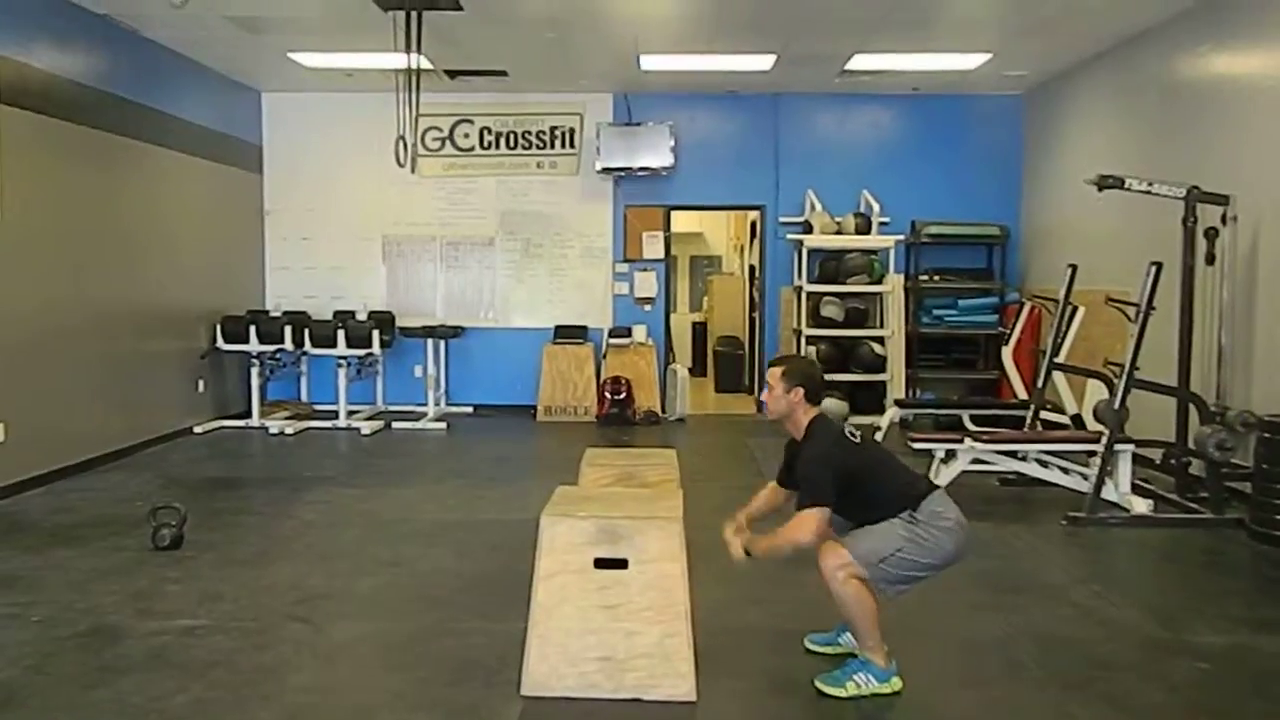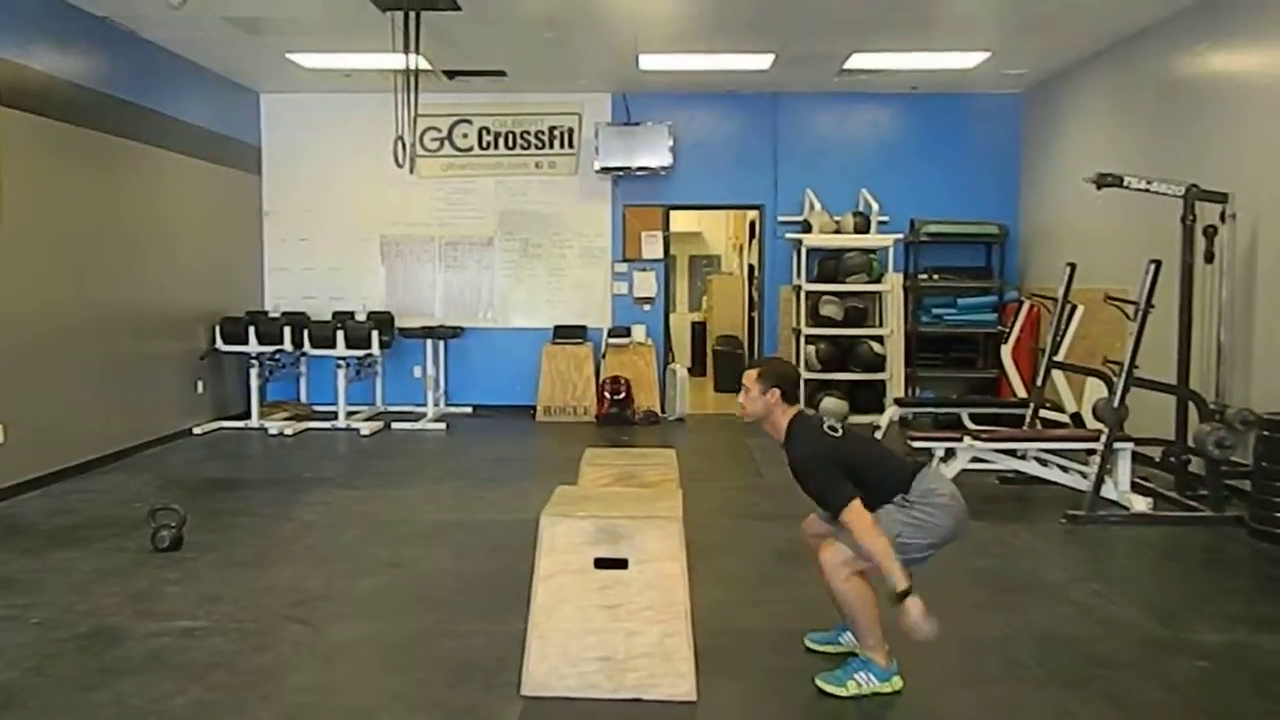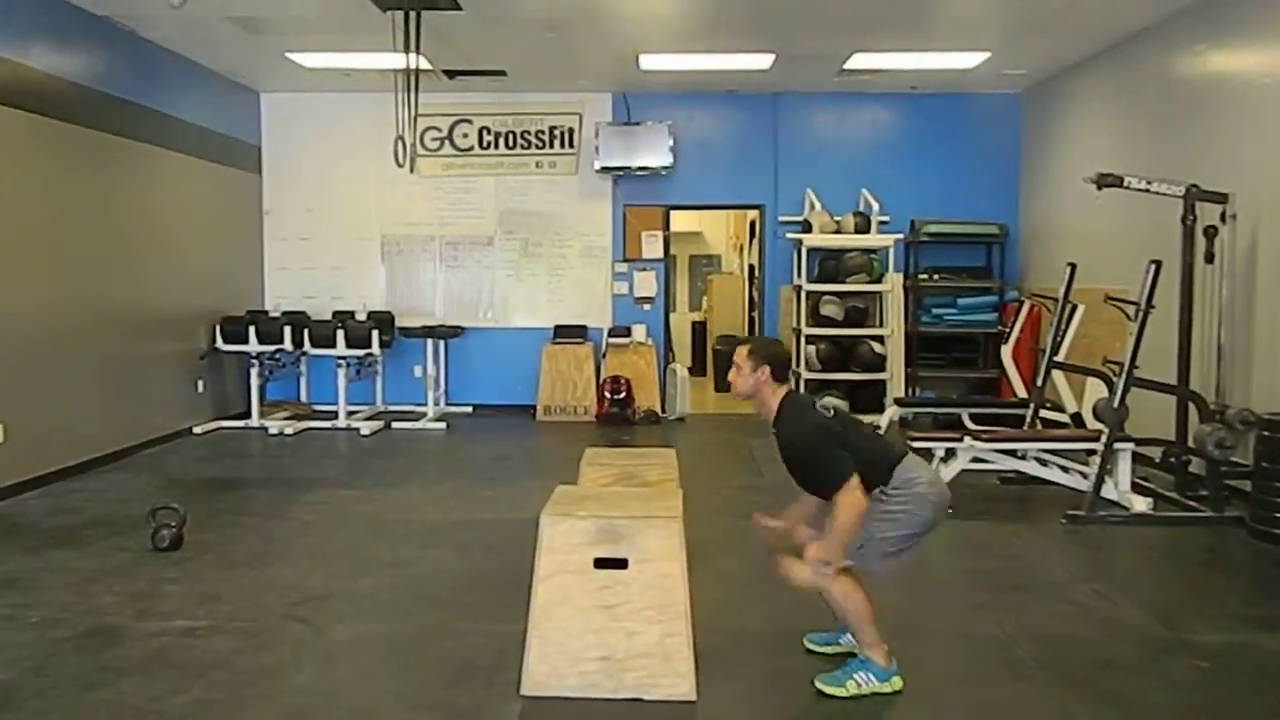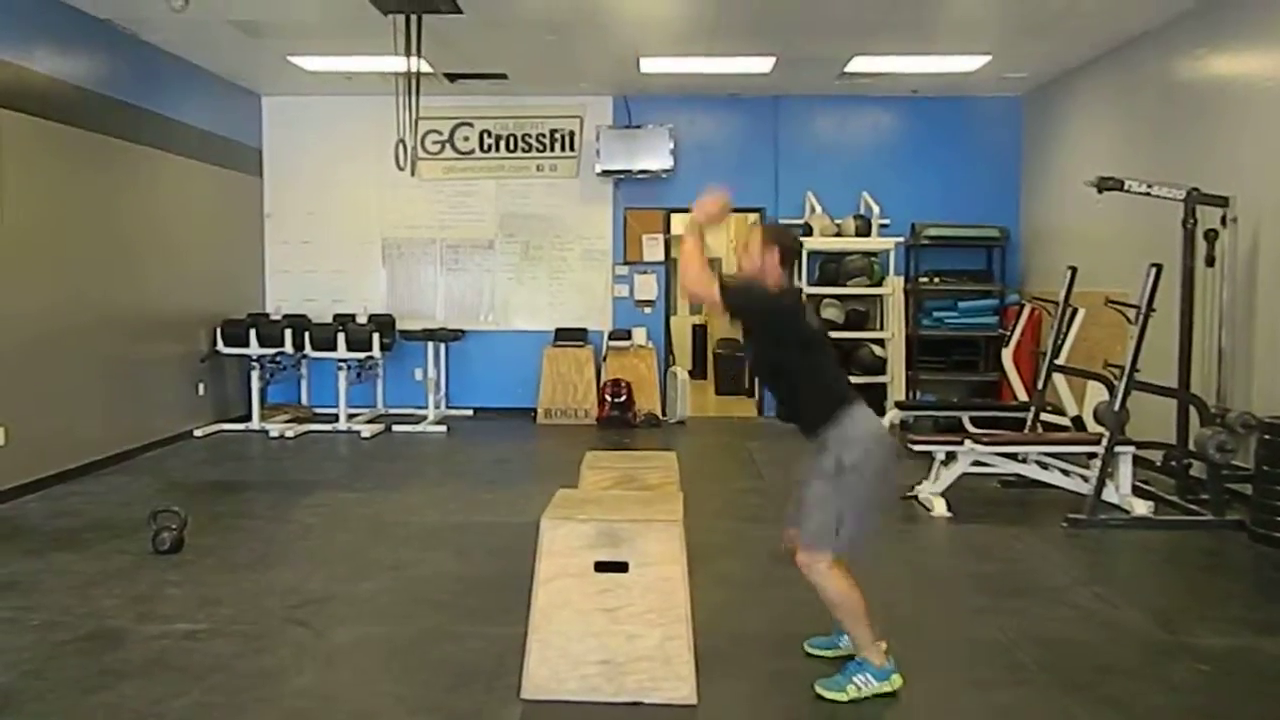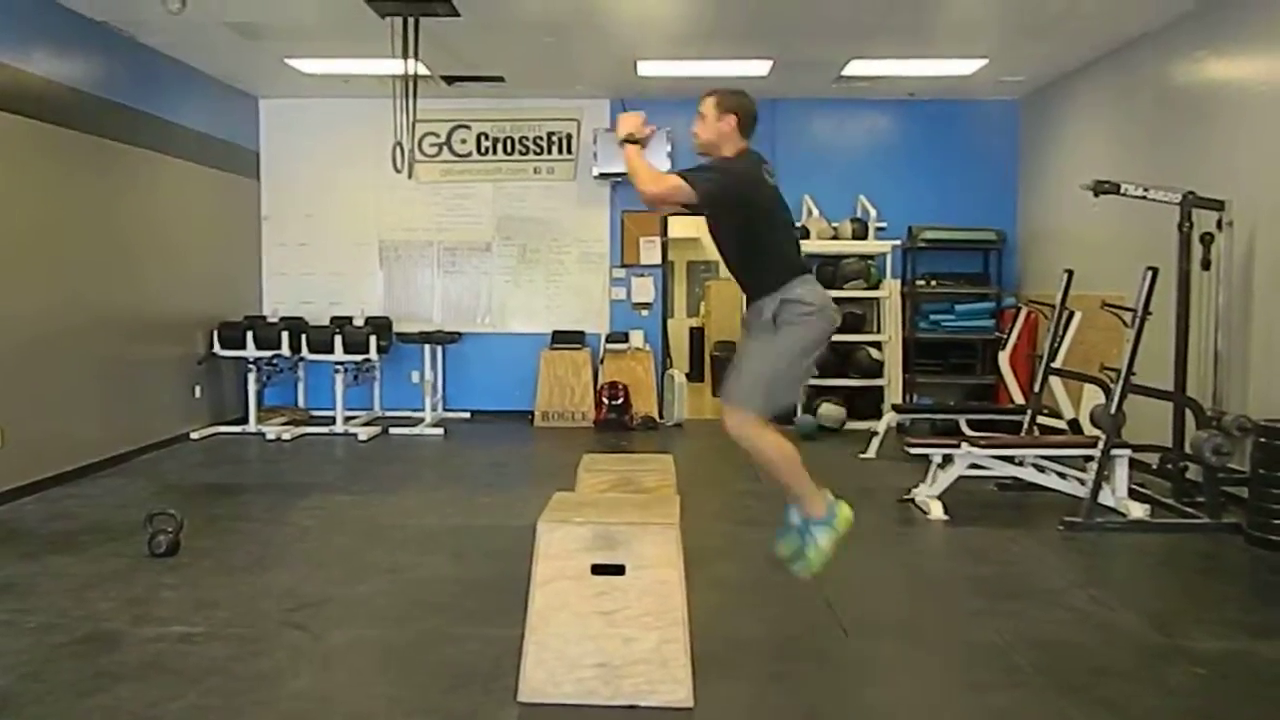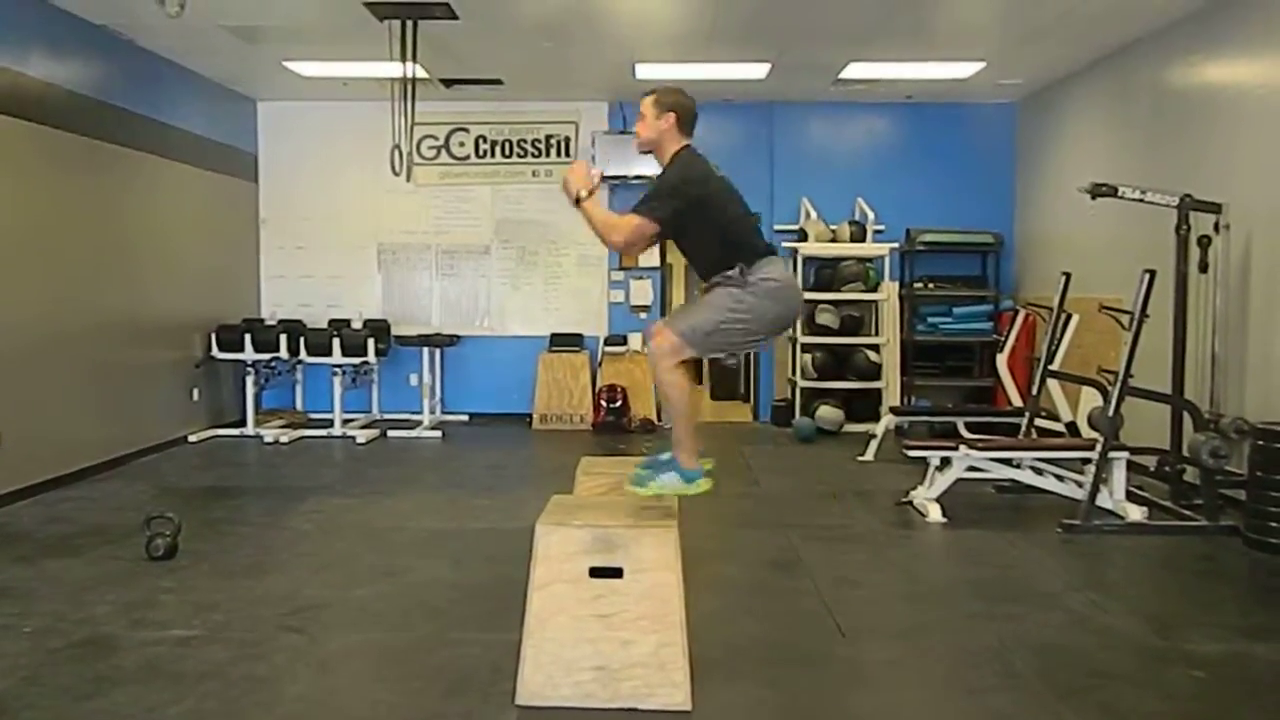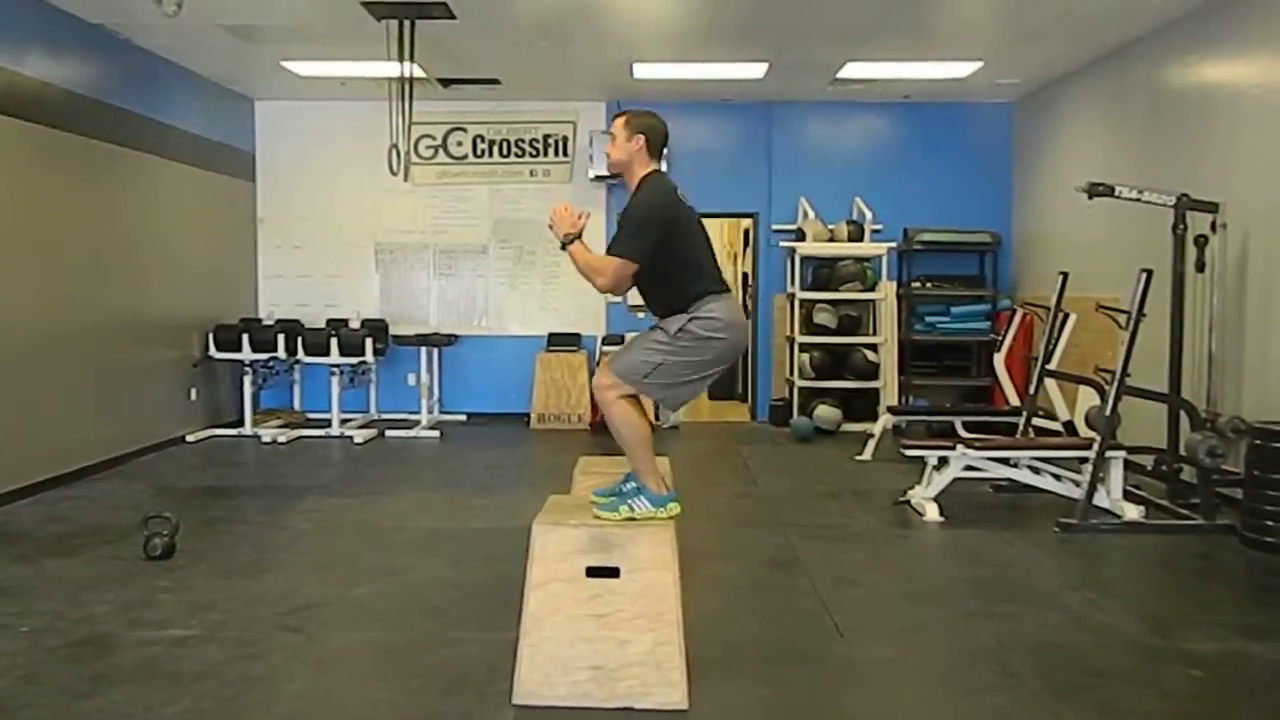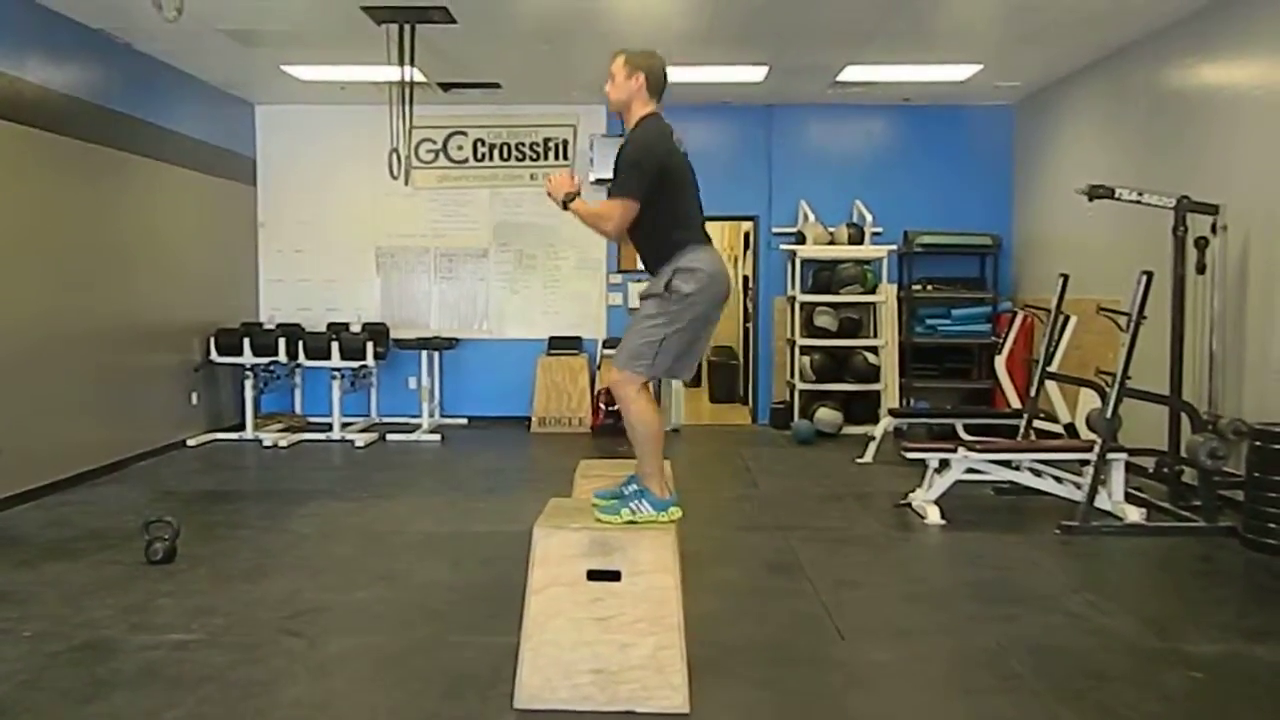
dt=0.2s
person 1, frame 1
left shoulder: (821, 453)
right shoulder: (809, 439)
left elbow: (805, 534)
right elbow: (781, 489)
left wrist: (750, 548)
right wrist: (743, 518)
left hip: (936, 527)
right hip: (912, 513)
left knee: (835, 562)
right knee: (823, 531)
left ankle: (878, 666)
right ankle: (858, 630)
person 1, frame 2
left shoulder: (807, 452)
right shoulder: (803, 430)
left elbow: (860, 521)
left wrist: (904, 594)
left hip: (932, 504)
right hip: (913, 494)
left knee: (837, 558)
right knee: (815, 530)
left ankle: (879, 665)
right ankle: (856, 631)
person 1, frame 3
left shoulder: (799, 431)
right shoulder: (793, 416)
left elbow: (853, 500)
right elbow: (821, 485)
left wrist: (817, 563)
right wrist: (791, 522)
left hip: (912, 493)
right hip: (895, 486)
left knee: (825, 562)
right knee: (803, 537)
left ankle: (875, 662)
right ankle: (857, 631)
person 1, frame 4
left shoulder: (774, 308)
right shoulder: (774, 304)
left elbow: (695, 291)
right elbow: (710, 288)
left wrist: (694, 232)
right wrist: (701, 230)
left hip: (853, 442)
right hip: (840, 438)
left knee: (814, 558)
right knee: (800, 538)
left ankle: (876, 666)
right ankle: (857, 636)
person 1, frame 5
left shoulder: (733, 175)
right shoulder: (739, 171)
left elbow: (653, 189)
right elbow: (669, 193)
left wrist: (629, 140)
right wrist: (641, 143)
left hip: (794, 309)
right hip: (778, 307)
left knee: (740, 420)
right knee: (742, 414)
left ankle: (819, 509)
right ankle: (801, 504)
person 1, frame 6
left shoulder: (680, 178)
right shoulder: (685, 172)
left elbow: (622, 238)
right elbow: (638, 236)
left wrist: (583, 197)
right wrist: (595, 199)
left hip: (764, 285)
right hip: (747, 281)
left knee: (665, 348)
right knee: (667, 345)
left ankle: (686, 465)
right ankle: (684, 455)
person 1, frame 7
left shoulder: (648, 205)
right shoulder: (656, 198)
left elbow: (607, 280)
right elbow: (622, 281)
left wrist: (569, 241)
right wrist: (579, 240)
left hip: (706, 324)
right hip: (703, 318)
left knee: (608, 385)
right knee: (618, 383)
left ankle: (655, 495)
right ankle: (645, 480)
person 1, frame 8
left shoulder: (644, 141)
right shoulder: (652, 137)
left elbow: (616, 222)
right elbow: (626, 222)
left wrist: (568, 199)
right wrist: (582, 201)
left hip: (688, 275)
right hip: (682, 272)
left knee: (626, 379)
right knee: (635, 377)
left ankle: (657, 495)
right ankle: (648, 480)
